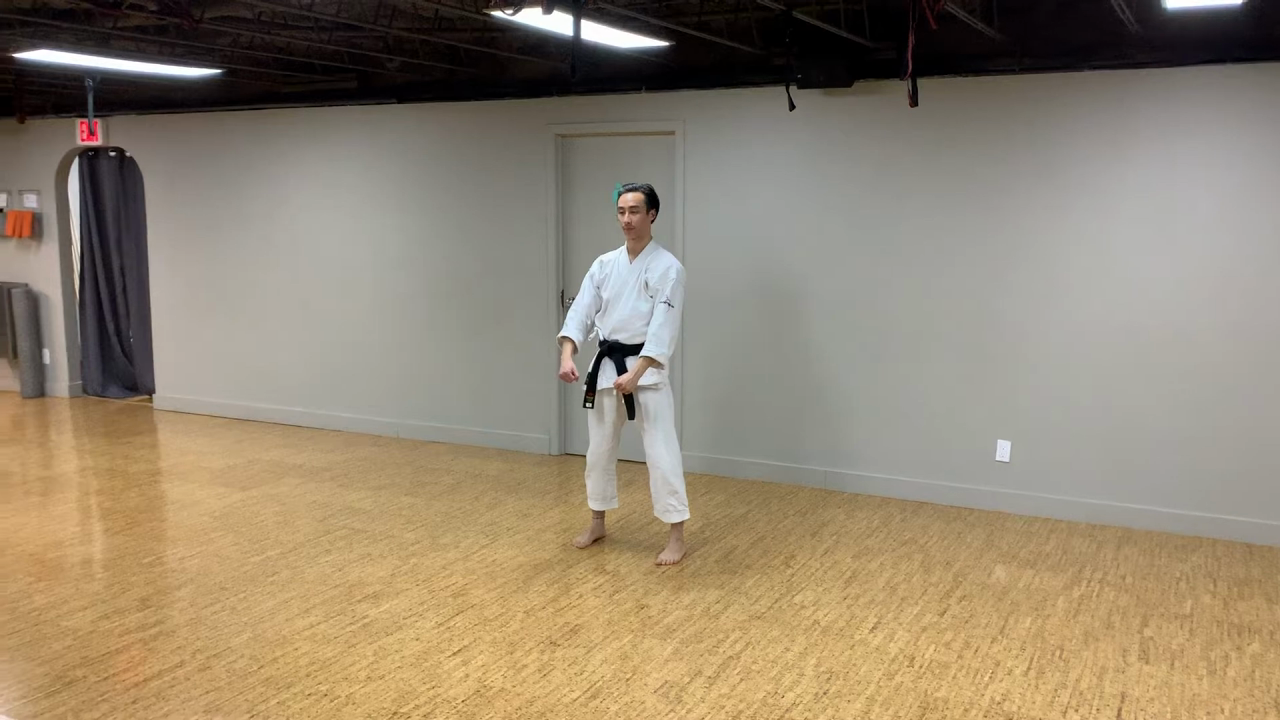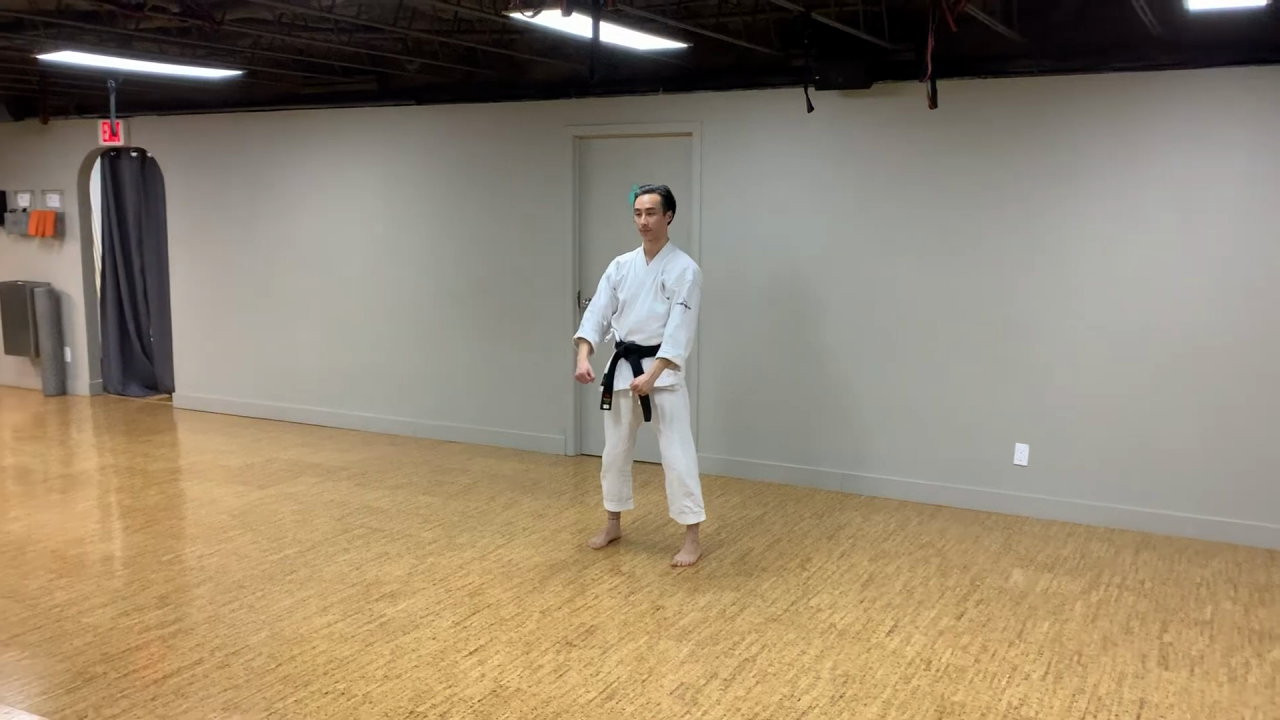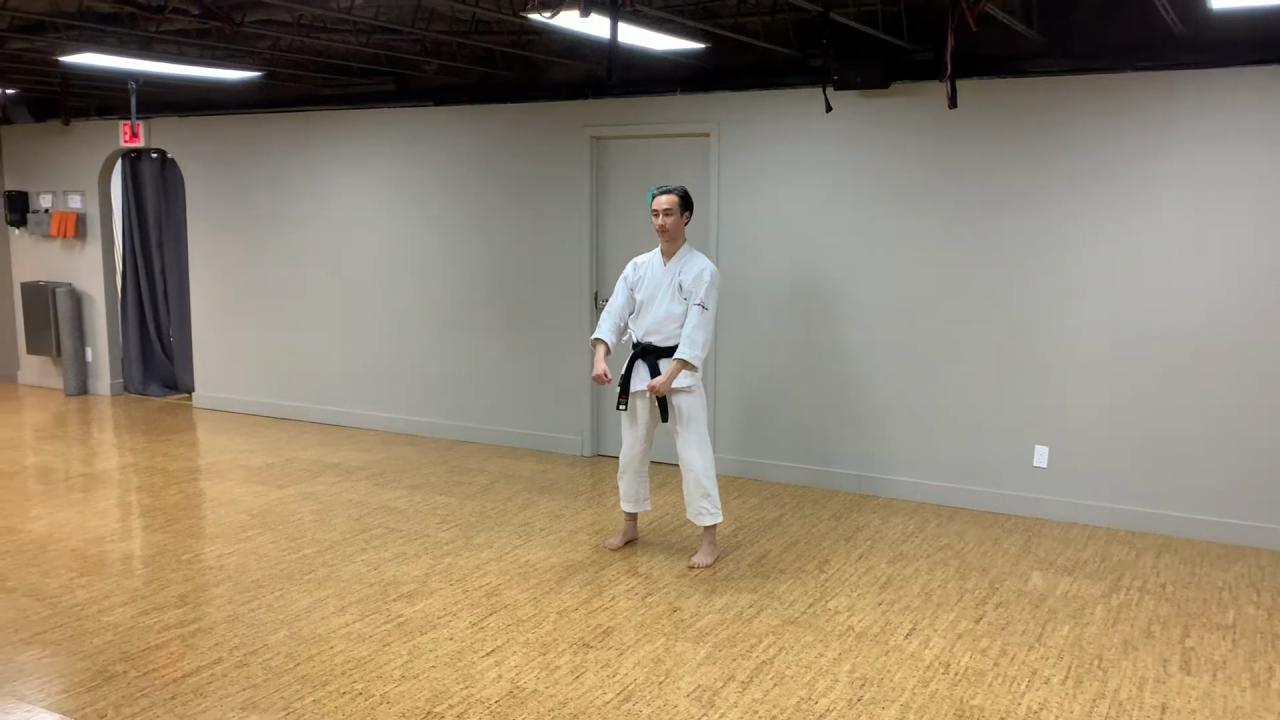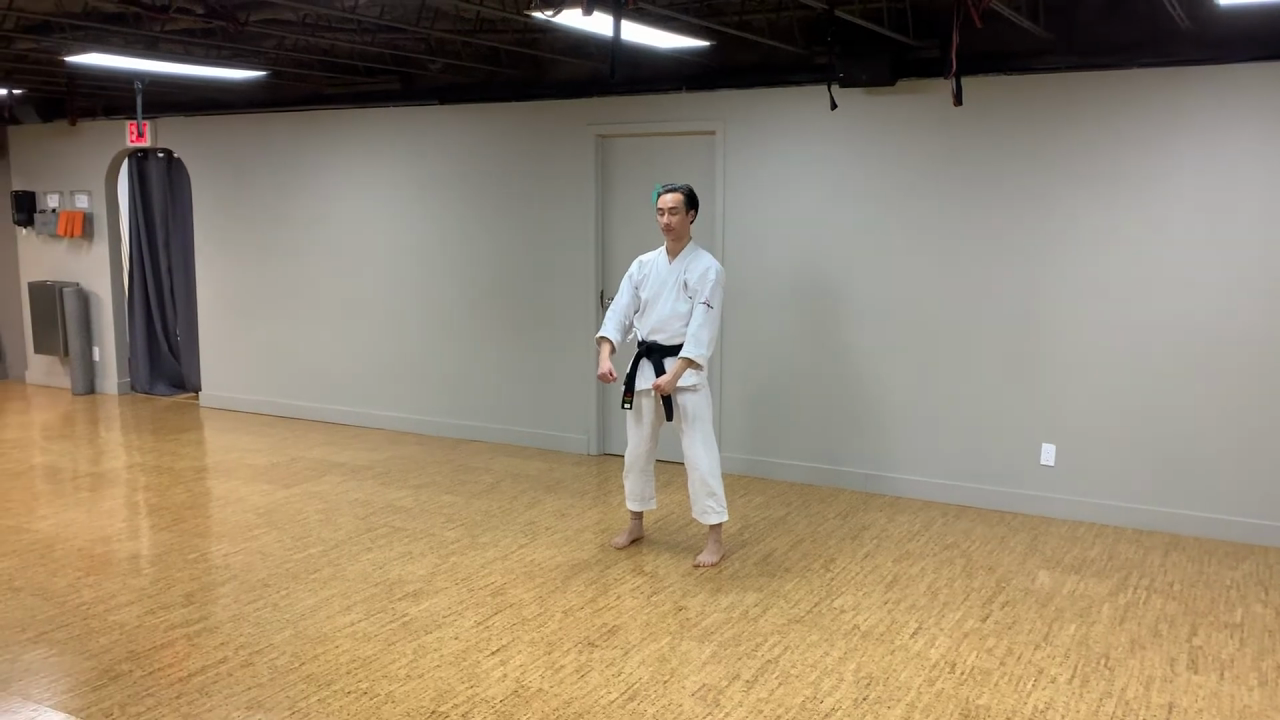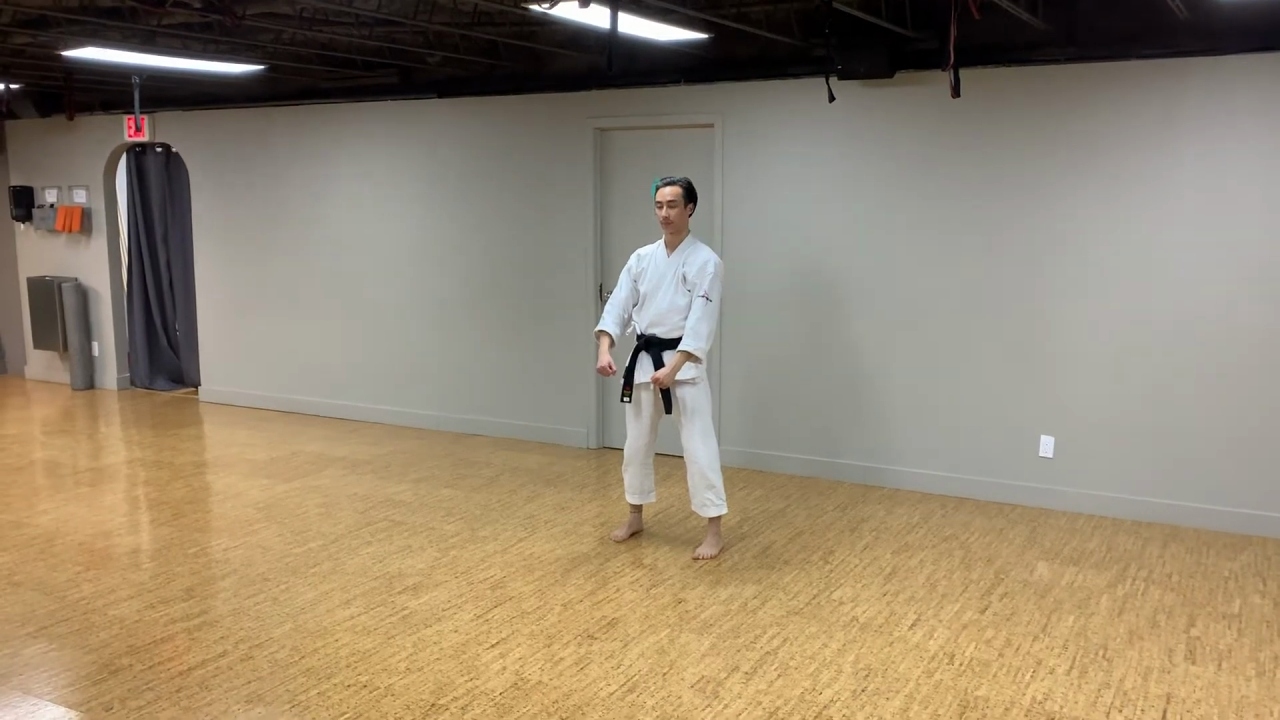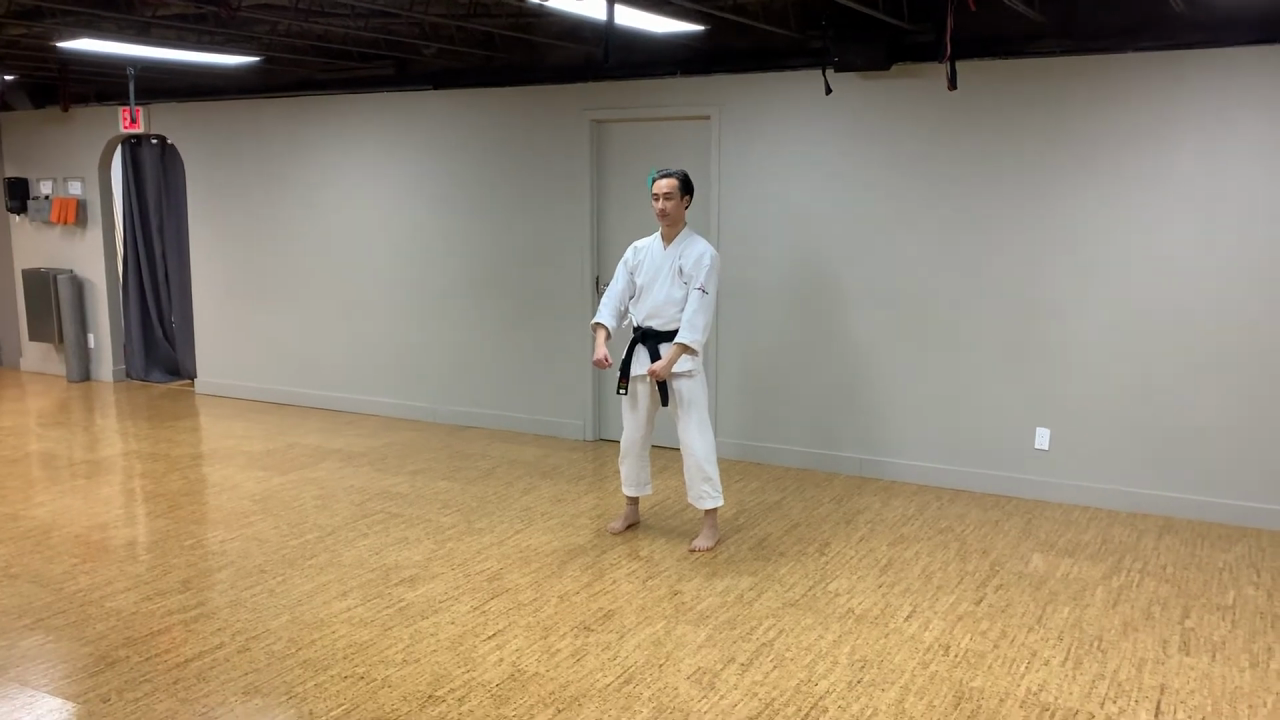
dt=0.3s
person 1, frame 1
left shoulder: (668, 267)
right shoulder: (604, 264)
left elbow: (664, 328)
right elbow: (581, 312)
left wrist: (635, 374)
right wrist: (567, 356)
left hip: (646, 369)
right hip: (605, 366)
left knee: (661, 452)
right knee: (599, 449)
left ankle: (677, 536)
right ankle: (597, 523)
person 1, frame 2
left shoulder: (684, 269)
right shoulder: (621, 265)
left elbow: (680, 330)
right elbow: (597, 313)
left wrist: (651, 375)
right wrist: (583, 357)
left hip: (662, 369)
right hip: (621, 367)
left knee: (677, 453)
right knee: (615, 449)
left ankle: (692, 537)
right ankle: (613, 524)
person 1, frame 3
left shoulder: (702, 270)
right shoulder: (638, 266)
left elbow: (697, 331)
right elbow: (614, 314)
left wrist: (669, 377)
right wrist: (600, 358)
left hip: (680, 371)
right hip: (638, 368)
left knee: (694, 454)
right knee: (632, 451)
left ankle: (709, 539)
right ankle: (630, 524)
person 1, frame 4
left shoulder: (707, 268)
right shoulder: (643, 265)
left elbow: (703, 330)
right elbow: (619, 313)
left wrist: (674, 375)
right wrist: (605, 357)
left hip: (685, 369)
right hip: (643, 366)
left knee: (699, 453)
right knee: (638, 449)
left ankle: (715, 537)
right ankle: (636, 523)
person 1, frame 5
left shoulder: (705, 261)
right shoulder: (641, 258)
left elbow: (701, 323)
right elbow: (618, 306)
left wrist: (673, 368)
right wrist: (604, 350)
left hip: (684, 363)
right hip: (642, 360)
left knee: (698, 446)
right knee: (637, 442)
left ankle: (714, 530)
right ankle: (635, 516)
person 1, frame 6
left shoulder: (702, 253)
right shoulder: (638, 250)
left elbow: (698, 315)
right elbow: (615, 299)
left wrist: (669, 361)
right wrist: (601, 343)
left hip: (680, 354)
right hip: (639, 352)
left knee: (695, 437)
right knee: (633, 434)
left ankle: (710, 522)
right ankle: (632, 508)
